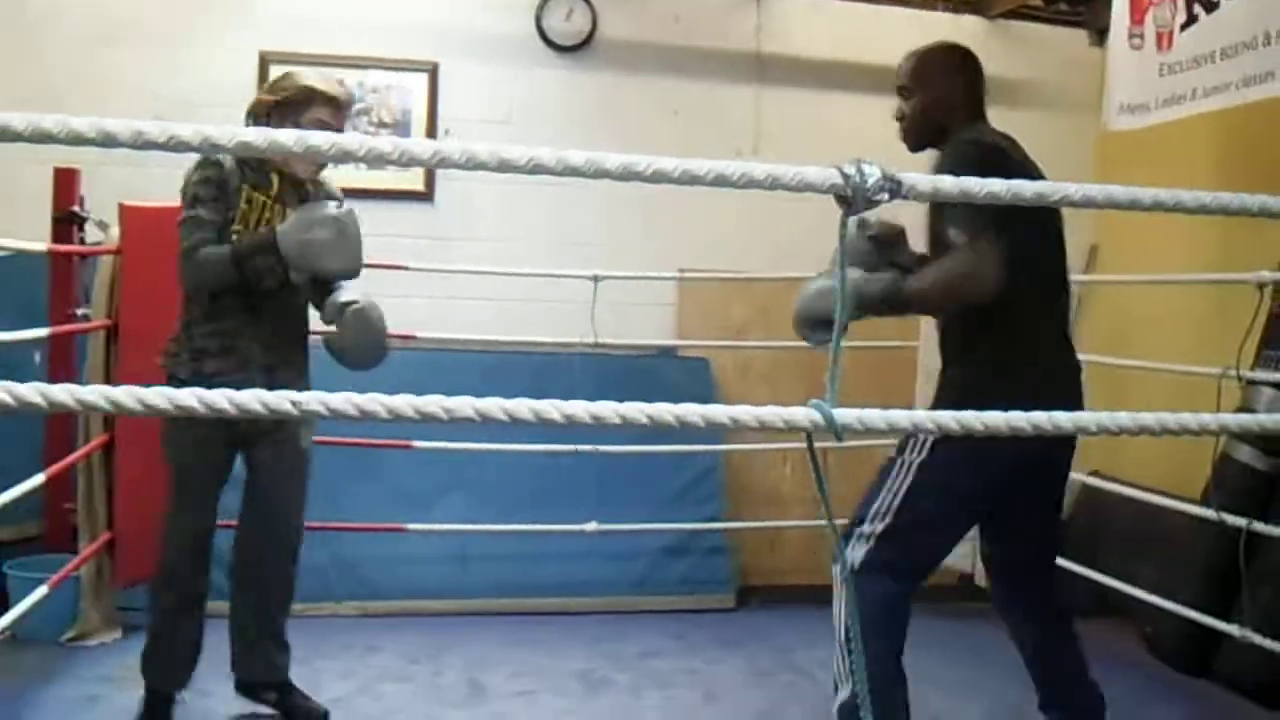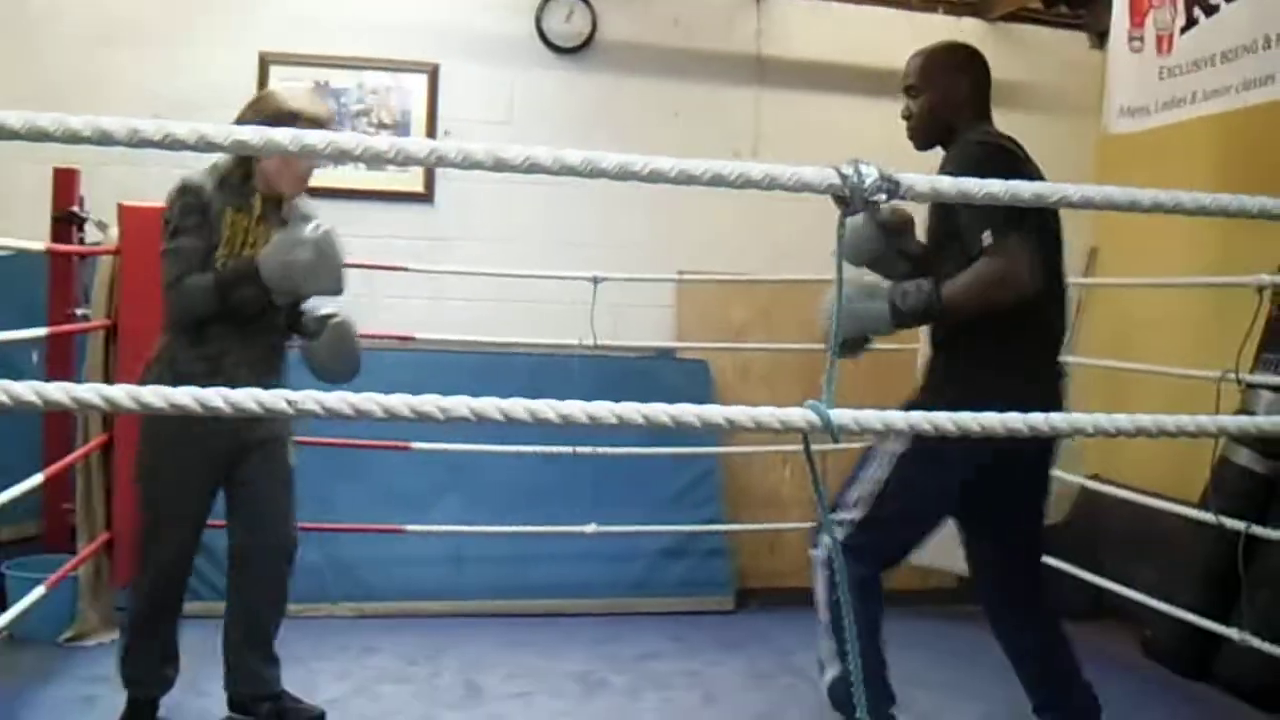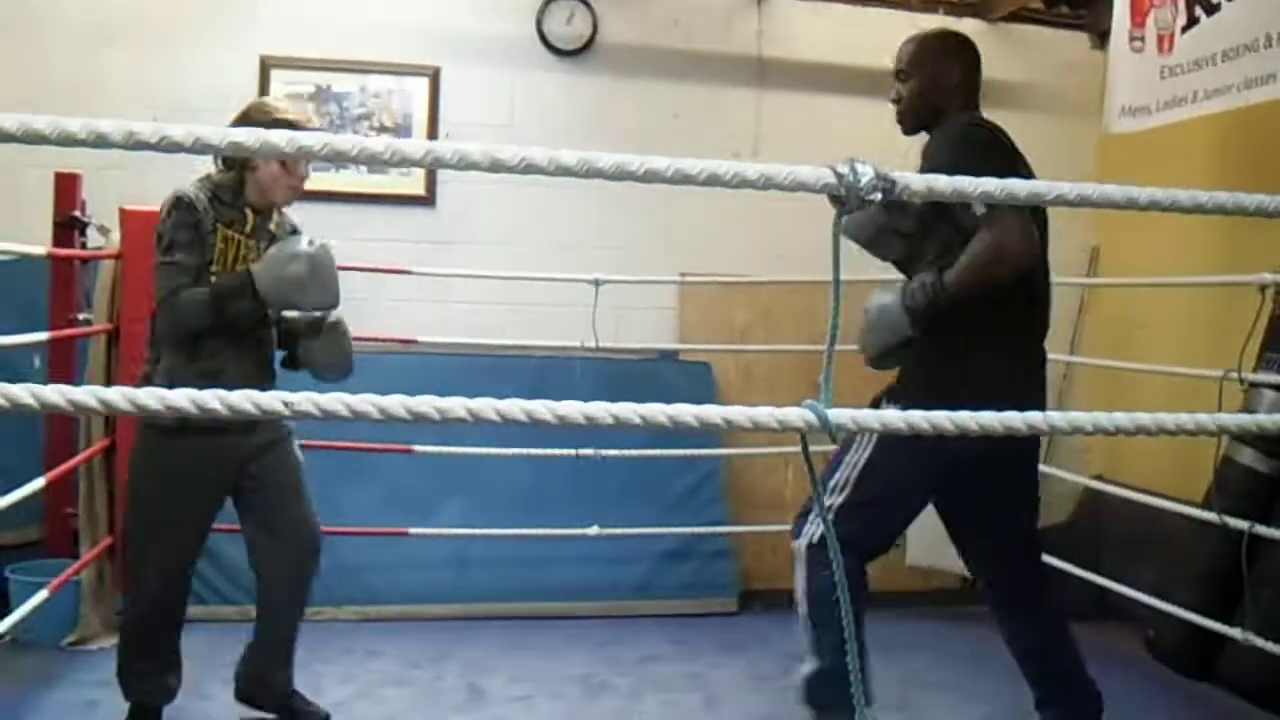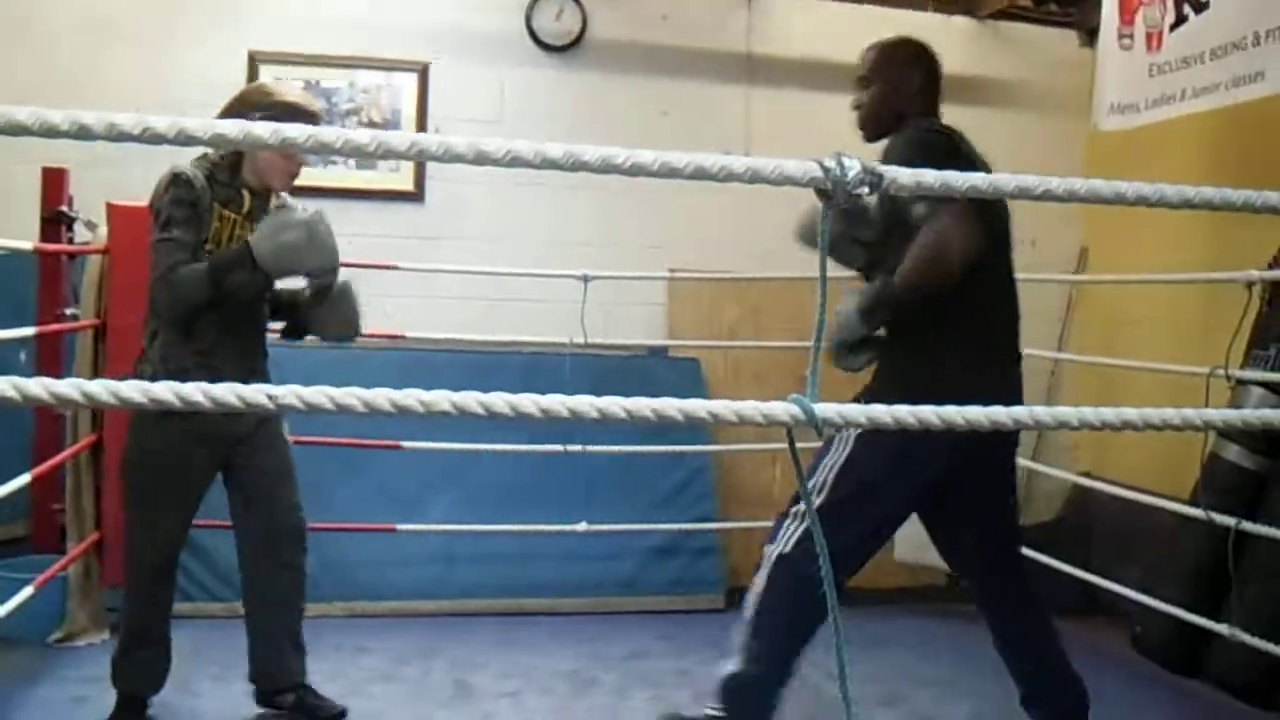
dt=0.1s
person 1, frame 1
left shoulder: (968, 161)
right shoulder: (1012, 165)
left elbow: (978, 278)
left wrist: (869, 292)
right wrist: (909, 267)
left hip: (984, 404)
right hip: (1047, 403)
left knee: (873, 563)
right knee: (1024, 578)
person 1, frame 2
left shoulder: (979, 157)
right shoulder: (1002, 165)
left elbow: (1013, 277)
left wrist: (899, 300)
right wrist: (908, 257)
left hip: (968, 401)
right hip: (1027, 405)
left knee: (846, 548)
right knee: (1010, 577)
person 1, frame 3
left shoulder: (961, 142)
right shoulder: (985, 150)
left elbow: (1015, 245)
left wrist: (915, 301)
right wrist: (902, 242)
left hip: (945, 392)
right hip: (1008, 396)
left knee: (827, 538)
right knee: (1011, 571)
person 1, frame 4
left shoulder: (914, 149)
right shoulder: (951, 155)
left elbow: (955, 240)
left wrist: (874, 302)
right wrist: (873, 255)
left hip: (921, 392)
right hip: (985, 394)
left knee: (805, 546)
right knee: (994, 566)
person 2, frame 1
left shoulder: (322, 200)
right shoulder: (218, 173)
left elbow: (330, 280)
right elbow: (194, 268)
left wrist: (348, 308)
right wrist: (274, 249)
left hip: (280, 392)
right hip: (203, 386)
left knee: (276, 538)
right knee: (187, 537)
person 2, frame 2
left shoulder: (298, 220)
right shoulder: (199, 195)
right elbow: (181, 298)
left wrist: (318, 330)
right wrist: (259, 275)
left hip: (260, 412)
right hip: (184, 410)
left knee: (270, 550)
right knee: (165, 556)
person 2, frame 3
left shoulder: (283, 232)
right shoulder: (191, 208)
right elbow: (174, 313)
left wrist: (305, 333)
right wrist: (252, 288)
left hip: (257, 423)
right hip: (182, 426)
left knee: (295, 549)
right knee: (162, 567)
person 2, frame 4
left shoulder: (275, 211)
right shoulder: (185, 186)
right elbow: (173, 287)
left wrist: (308, 303)
right wrist: (252, 255)
left hip: (249, 403)
right hip: (174, 402)
left knee: (279, 534)
right knee: (154, 549)
